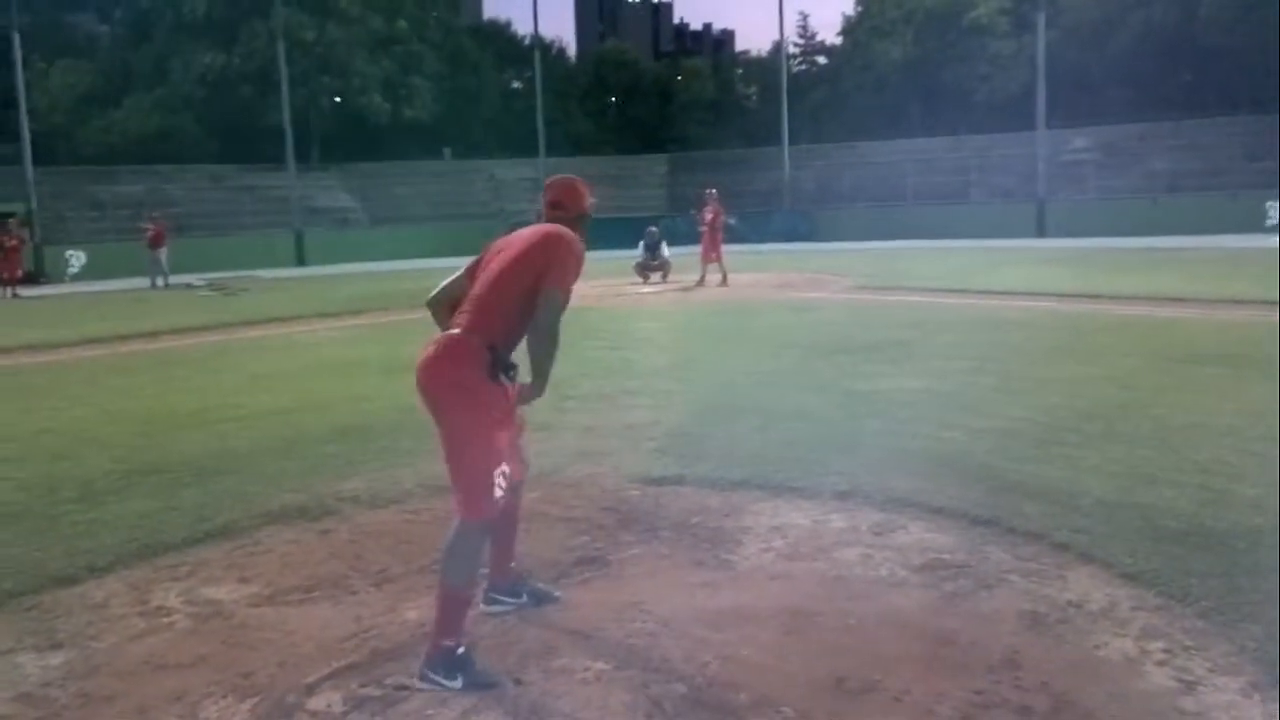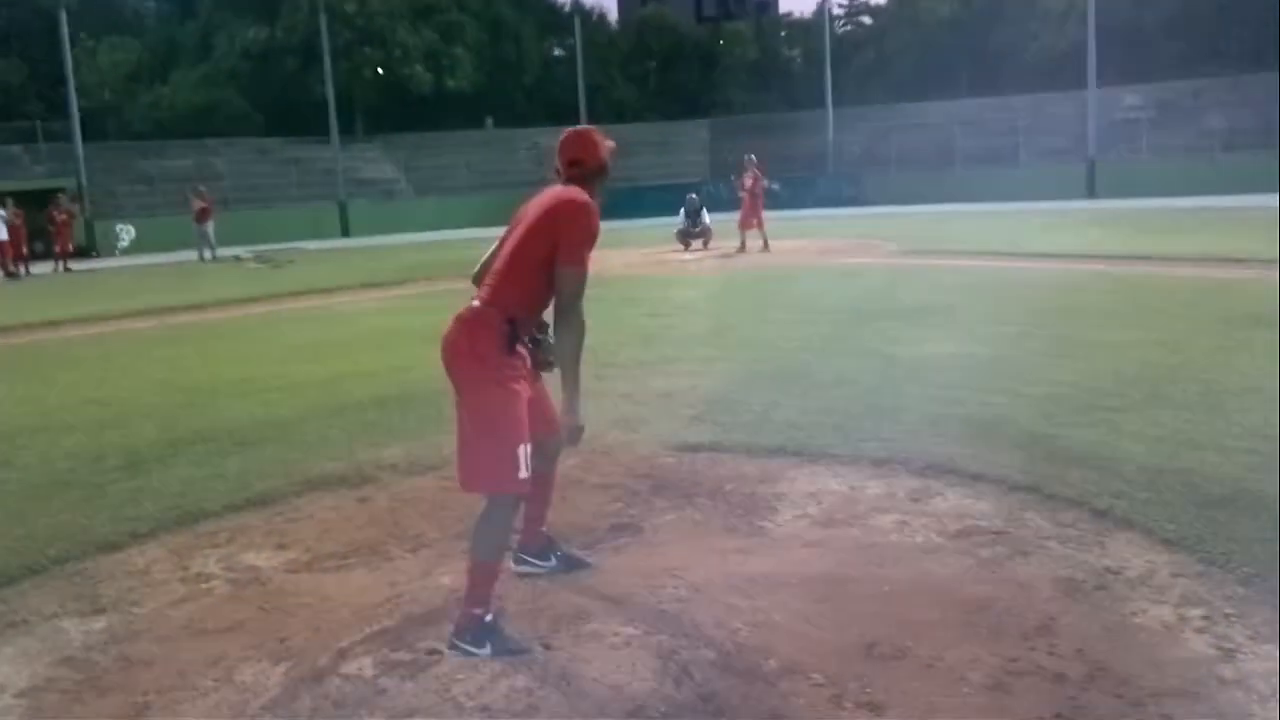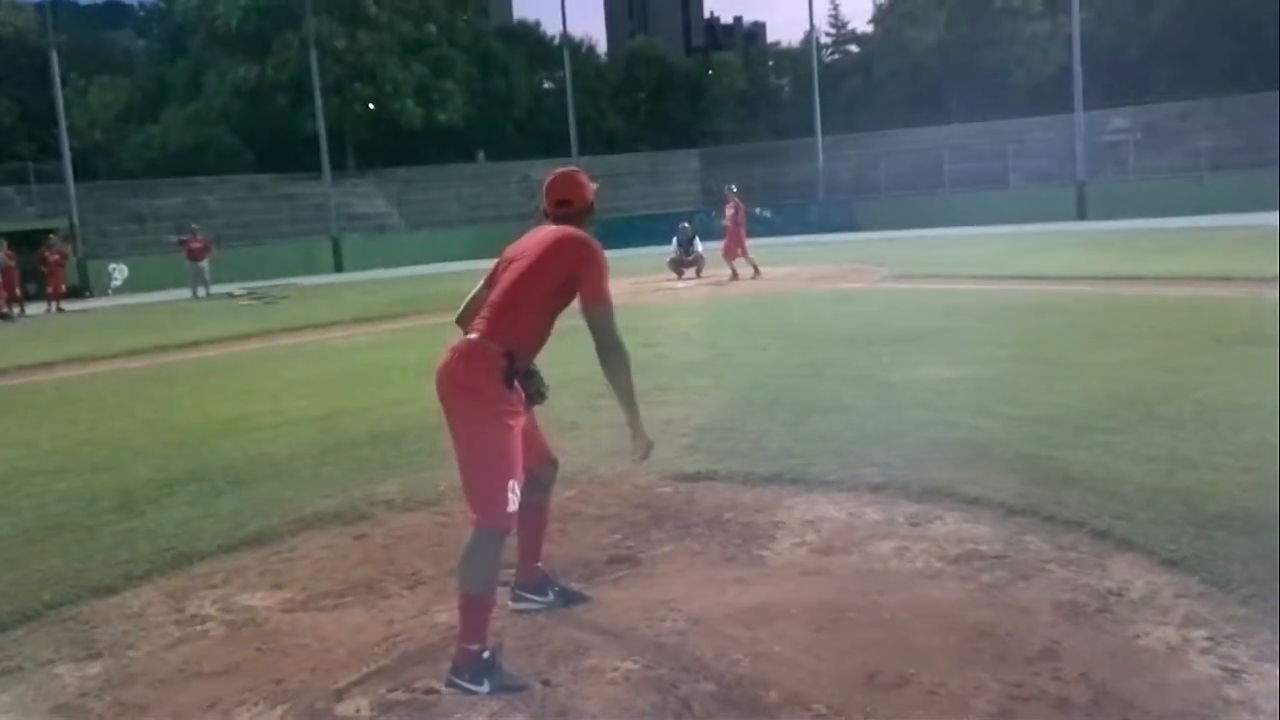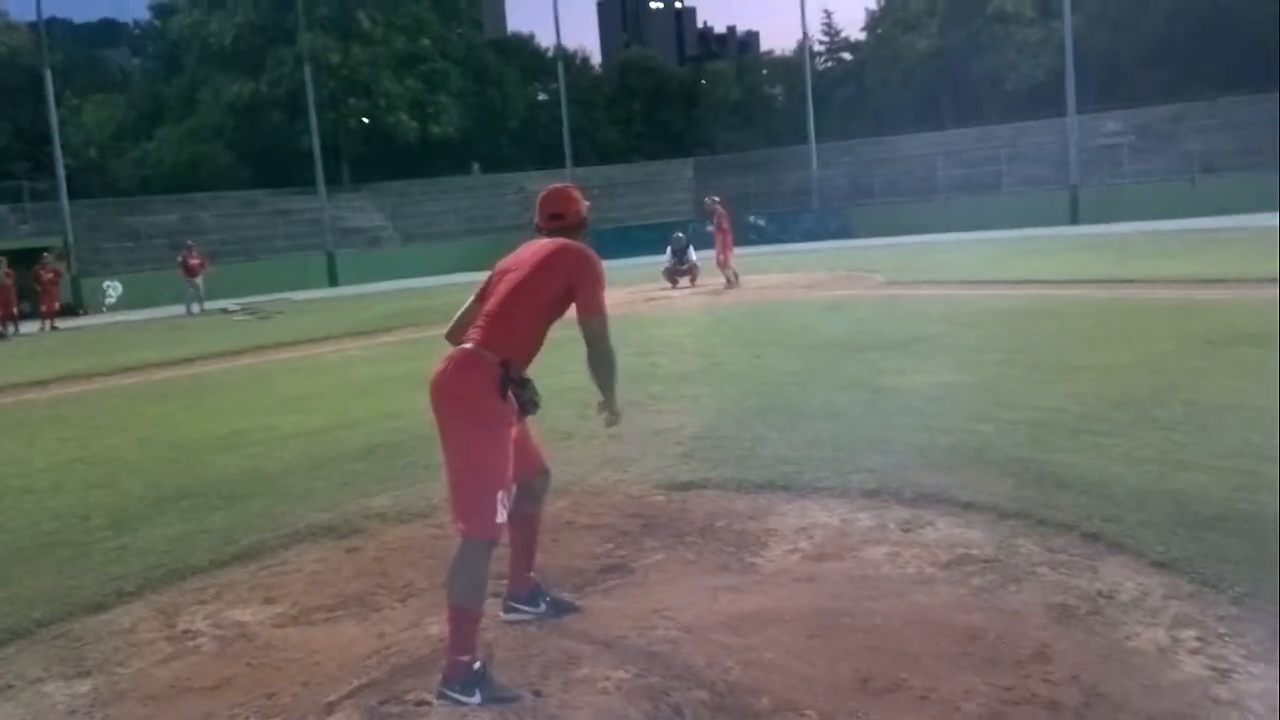
dt=0.4s
person 1, frame 1
left shoulder: (512, 240)
right shoulder: (566, 244)
left elbow: (439, 300)
right elbow: (543, 324)
right wrist: (537, 384)
left hip: (455, 362)
right hip: (467, 372)
left knee: (508, 471)
right knee: (481, 508)
left ankle: (503, 583)
right ankle: (444, 655)
person 1, frame 2
left shoulder: (544, 202)
right shoulder: (579, 209)
left elbow: (482, 275)
right elbow: (567, 311)
right wrist: (572, 400)
left hip: (495, 338)
right hip: (486, 346)
left knee: (548, 436)
right knee: (507, 483)
left ankle: (533, 547)
right ankle: (473, 622)
person 1, frame 3
left shoulder: (526, 243)
right shoulder: (582, 247)
left elbow: (466, 315)
right elbow: (607, 343)
right wrist: (634, 419)
left hip: (482, 371)
right hip: (481, 380)
left knee: (540, 469)
right knee: (496, 515)
left ankle: (530, 583)
right ankle: (469, 659)
person 1, frame 4
left shoulder: (517, 256)
right shoulder: (580, 258)
left elbow: (456, 330)
right elbow: (599, 348)
right wrist: (610, 401)
left hip: (477, 381)
right hip: (475, 388)
left knee: (532, 479)
right knee: (482, 527)
left ankle: (522, 593)
right ankle: (460, 672)
